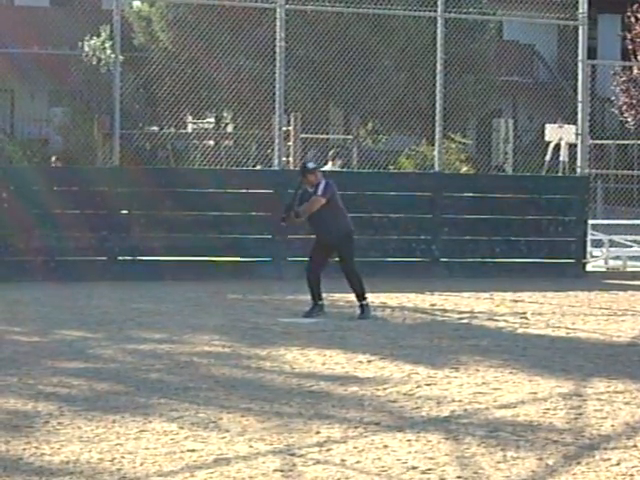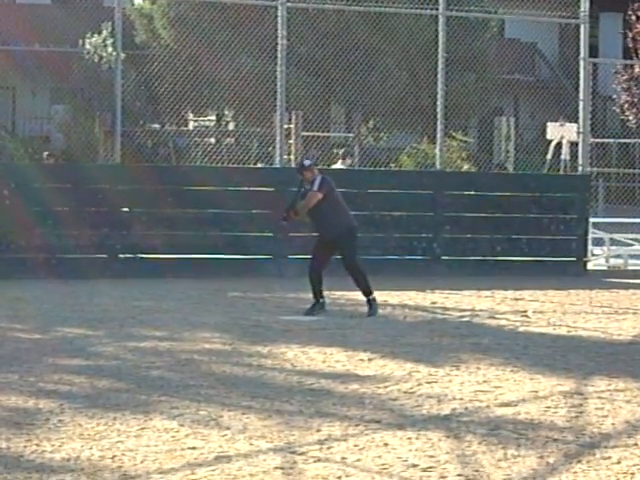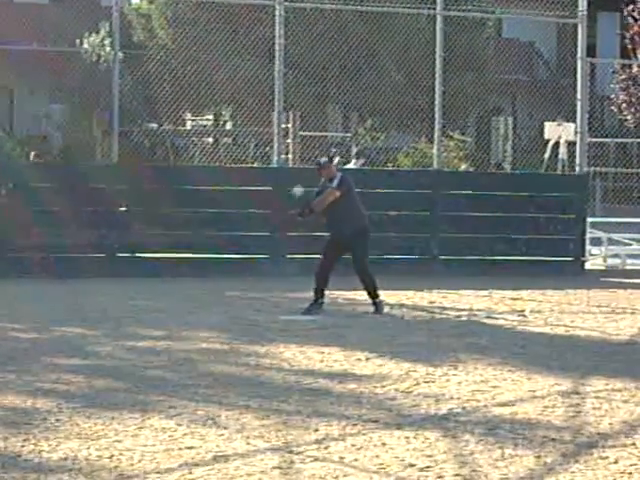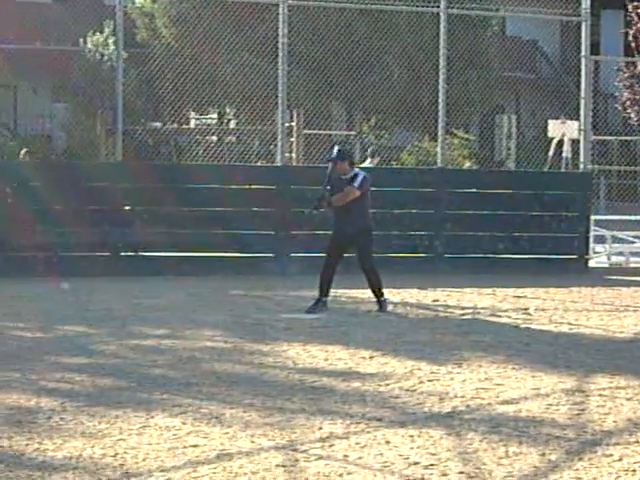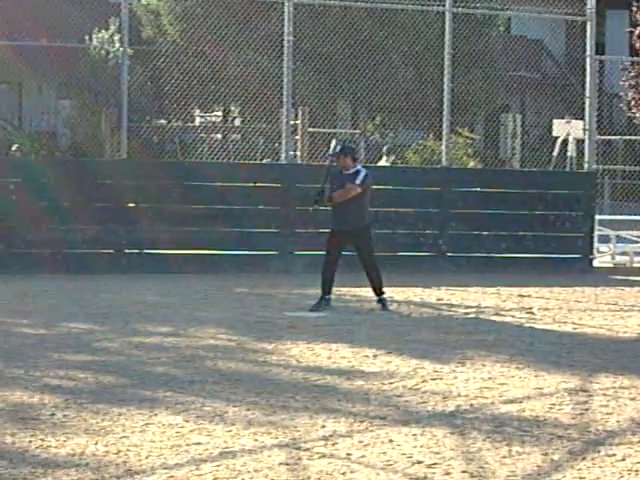
dt=0.4s
person 1, frame 1
left shoulder: (327, 185)
right shoulder: (304, 194)
left elbow: (313, 206)
right elbow: (300, 216)
left wrist: (296, 212)
right wrist: (292, 215)
left hip: (343, 235)
right hip: (323, 238)
left knee: (349, 269)
right knee: (312, 270)
left ankle: (364, 304)
right ankle: (318, 304)
person 1, frame 2
left shoulder: (323, 181)
right shoulder: (305, 192)
left elbow: (311, 202)
right elbow: (304, 213)
left wrist: (294, 212)
right wrist: (294, 213)
left hip: (345, 230)
right hip: (326, 235)
left knee: (351, 264)
right knee: (314, 268)
left ankle: (371, 299)
right ankle: (319, 302)
person 1, frame 3
left shoulder: (342, 179)
right shoulder: (322, 188)
left elbow: (328, 198)
right elbow: (321, 210)
left wrist: (309, 209)
right wrist: (310, 210)
left hip: (358, 231)
right hip: (338, 234)
left knee: (361, 267)
right knee: (323, 267)
left ankle: (376, 300)
right ankle: (318, 301)
person 1, frame 4
left shoulder: (362, 178)
right shoulder: (334, 179)
left elbow: (347, 196)
right elbow: (332, 201)
left wrist: (328, 202)
right wrist: (326, 201)
left hip: (361, 230)
right hip: (341, 230)
left knee: (367, 265)
right knee: (329, 264)
left ankle: (381, 299)
right ankle: (322, 300)
person 1, frame 5
left shoulder: (363, 175)
right shoulder: (336, 175)
left elbow: (348, 193)
right elbow: (330, 197)
left wrist: (330, 197)
right wrist: (326, 197)
left hip: (360, 227)
right hip: (339, 227)
left knee: (369, 262)
right knee: (329, 261)
left ankle: (381, 297)
right ankle: (325, 298)
